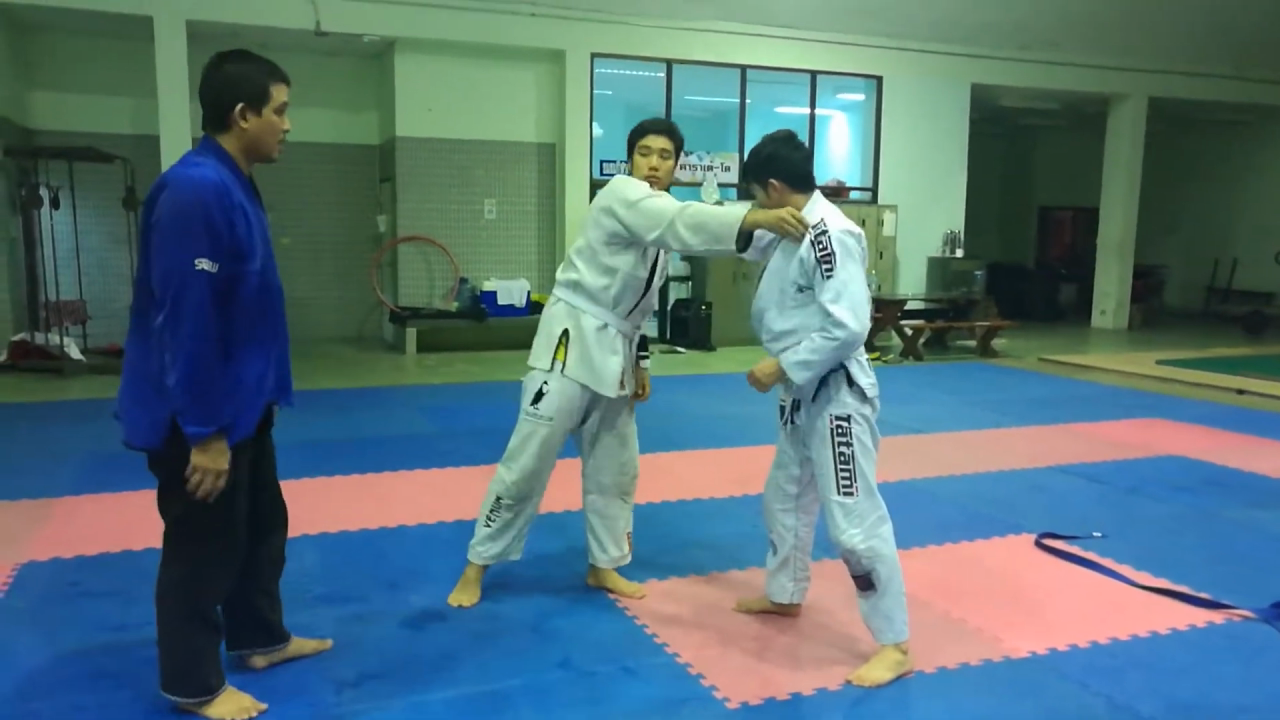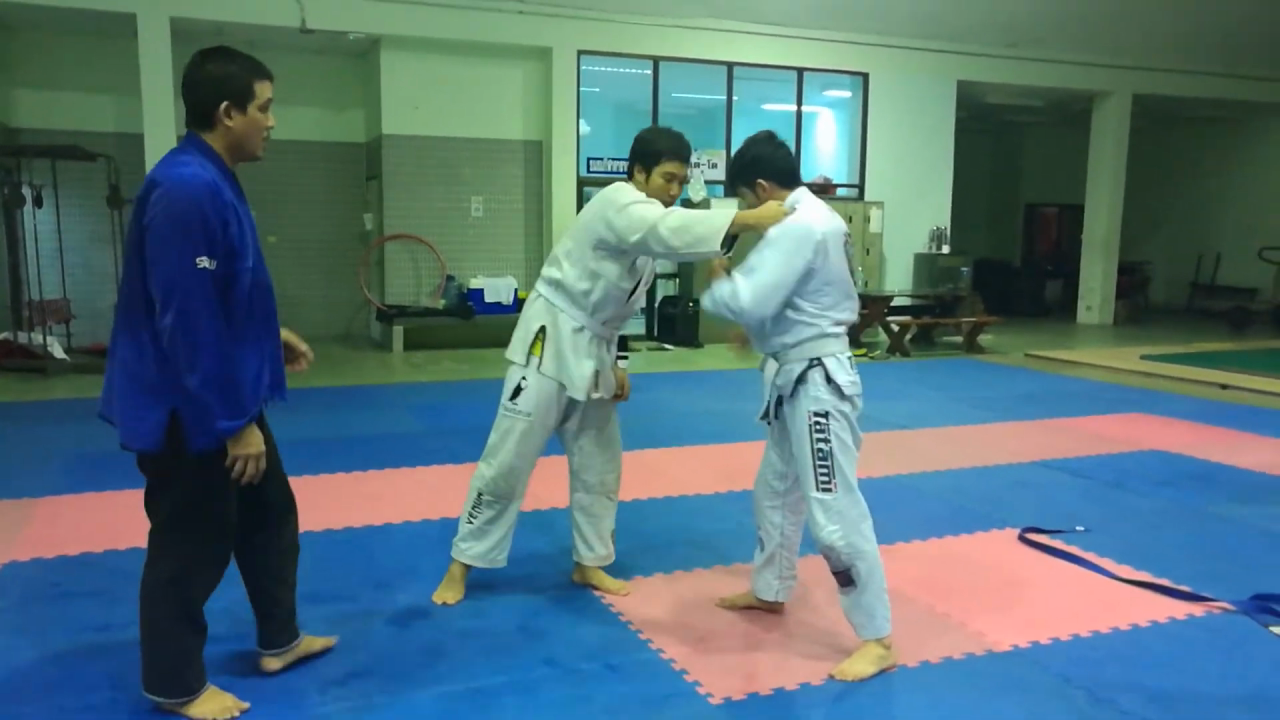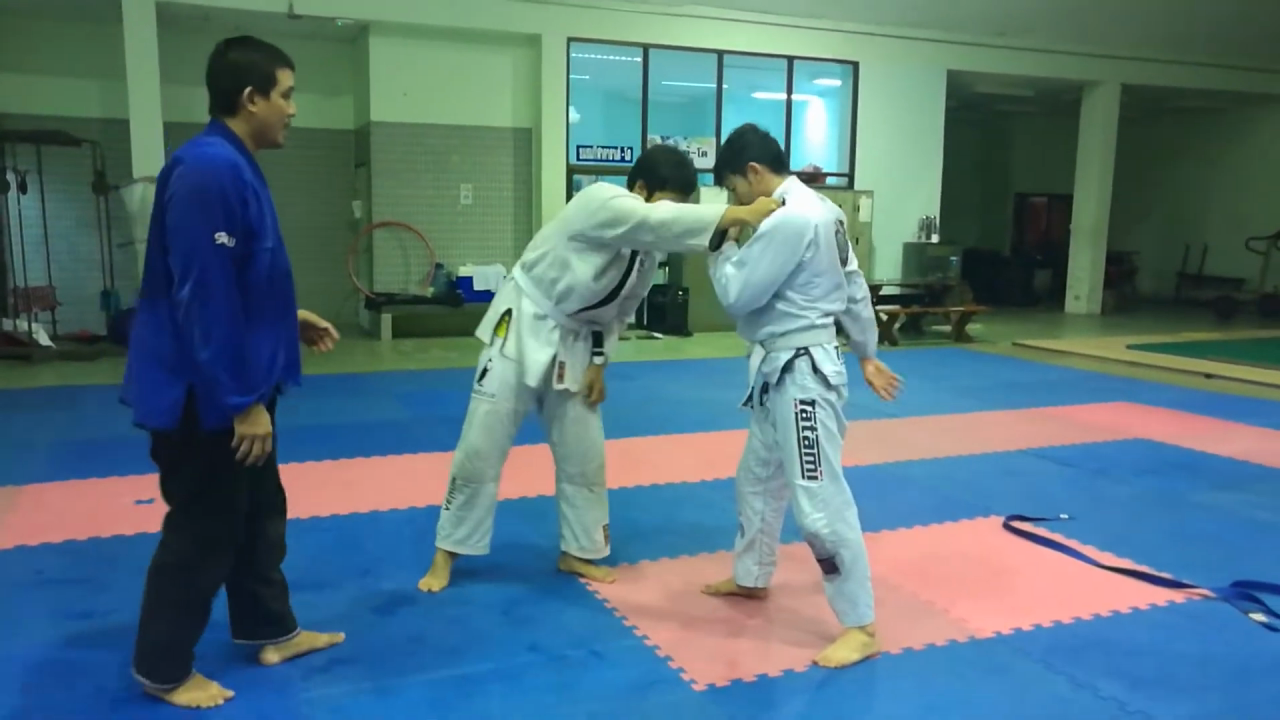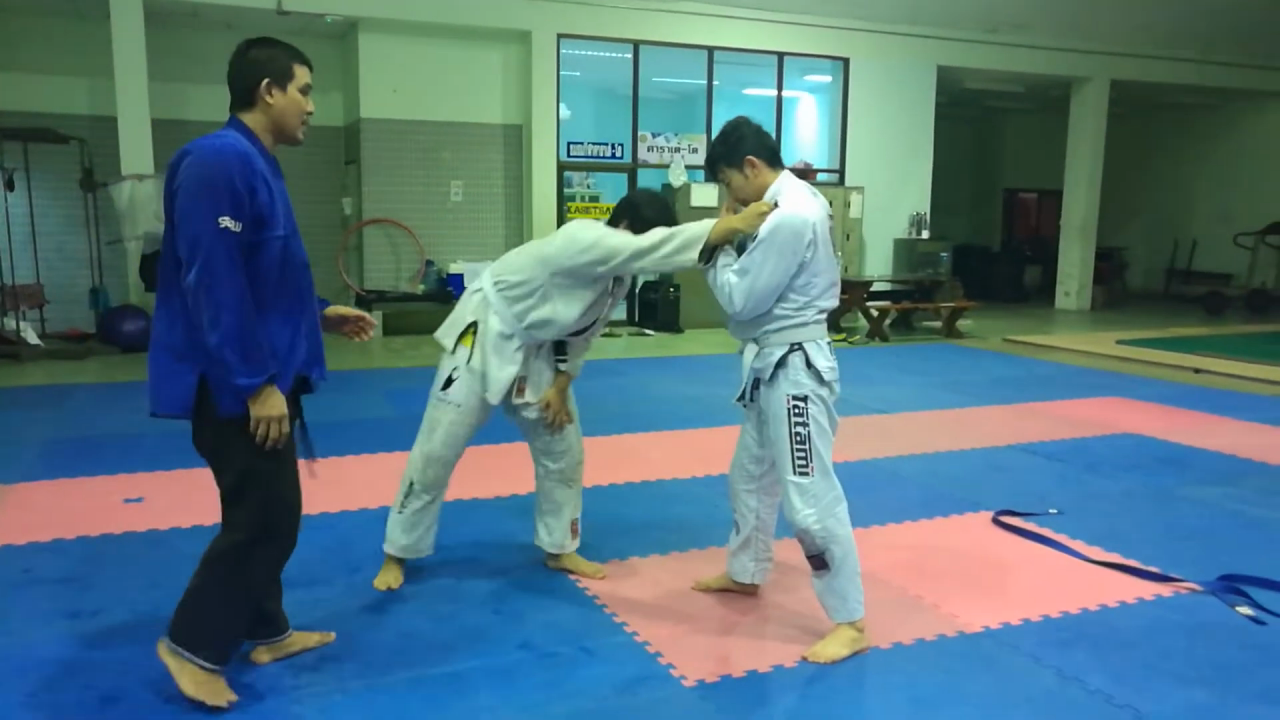
dt=0.3s
person 1, frame 1
left shoulder: (231, 184)
right shoulder: (196, 192)
right elbow: (183, 321)
right wrist: (205, 431)
left hip: (239, 398)
right hip: (198, 410)
left knee: (263, 523)
right knee: (204, 545)
left ankle: (260, 639)
person 1, frame 2
left shoulder: (210, 181)
right shoulder: (186, 192)
right elbow: (189, 320)
left wrist: (267, 336)
right wrist: (234, 422)
left hip: (222, 393)
right hip: (188, 407)
left knee: (270, 512)
right knee: (191, 545)
left ankle: (279, 638)
person 1, frame 3
left shoulder: (231, 167)
right shoulder: (209, 172)
right elbow: (205, 297)
left wrist: (286, 320)
right wrist: (243, 400)
left hip: (231, 383)
right hip: (206, 392)
left knee: (258, 511)
right knee: (203, 527)
left ankle: (269, 630)
right ankle: (162, 667)
person 1, frame 4
left shoulder: (253, 163)
right shoulder: (218, 161)
right elbow: (214, 285)
left wrist: (320, 315)
right wrist: (257, 383)
left hip: (262, 372)
right hip: (231, 382)
left knee: (273, 509)
right knee: (263, 516)
left ankle: (263, 631)
right ankle: (192, 643)
person 2, frame 1
left shoulder: (833, 234)
left elbow: (845, 327)
right elbow: (752, 240)
left wrist: (783, 367)
left hip: (837, 389)
right hip: (806, 389)
left knee: (855, 518)
right knee: (786, 495)
left ankle: (895, 645)
right ankle: (784, 594)
person 2, frame 2
left shoulder: (798, 228)
right shoulder: (806, 219)
left elbow: (751, 301)
left wrist: (717, 285)
left hip: (817, 381)
right hip: (794, 380)
left knee: (835, 512)
right knee: (776, 491)
left ankle: (877, 639)
right ankle: (770, 590)
person 2, frame 3
left shoulder: (790, 219)
right shoulder: (813, 207)
left elbow: (737, 293)
right elbow: (854, 290)
left wrist: (723, 246)
right wrist: (868, 355)
left hip: (801, 370)
right hip: (780, 367)
left knee: (819, 501)
right knee: (758, 477)
left ankle: (860, 626)
right ankle: (751, 576)
person 2, frame 4
left shoulder: (787, 218)
right shoulder: (799, 198)
left elbow: (742, 299)
left wrist: (718, 252)
left hip: (794, 367)
right hip: (771, 364)
left knee: (810, 497)
right knee: (750, 475)
left ankle: (850, 622)
right ankle: (745, 573)
person 3, frame 1
left shoulder: (656, 219)
right shoulder: (621, 194)
right elbow: (682, 223)
left wrist: (638, 364)
right wrist: (759, 218)
left hip: (612, 354)
right hip: (572, 344)
left knee: (615, 469)
right knee: (527, 464)
left ankle: (602, 566)
right ankle: (478, 565)
person 3, frame 2
left shoulder: (644, 224)
right shoulder: (617, 202)
right elbow: (666, 231)
left wrist: (616, 363)
right wrist: (748, 219)
left hip: (592, 353)
right hip: (551, 343)
left knee: (599, 467)
right knee: (508, 463)
left ankle: (588, 563)
right ankle: (462, 565)
person 3, frame 3
left shoulder: (647, 250)
right shoulder: (601, 200)
right elbow: (660, 221)
left wrist: (596, 365)
right wrist: (738, 214)
left hip: (572, 345)
right hip: (521, 330)
left knee: (584, 455)
right knee: (481, 450)
left ankle: (577, 552)
right ankle: (445, 553)
person 3, frame 4
left shoulder: (616, 276)
right shoulder: (584, 241)
left elbow: (580, 330)
right elbow: (650, 250)
left wrist: (562, 383)
right wrist: (728, 226)
left hip: (535, 350)
right hip: (485, 337)
left knee: (562, 450)
right knee: (436, 453)
left ankle: (558, 548)
right ankle: (397, 553)
